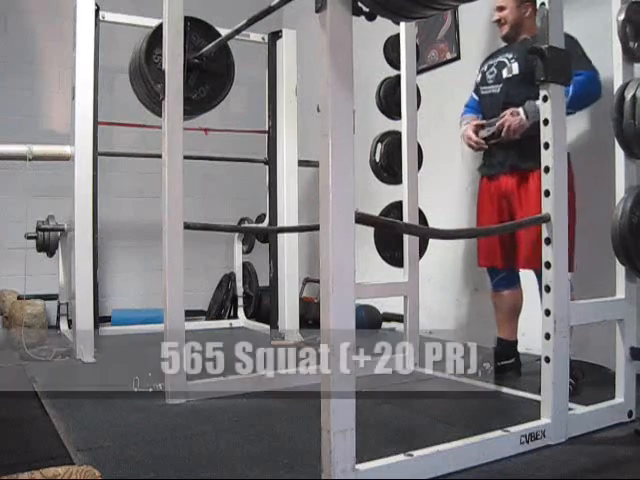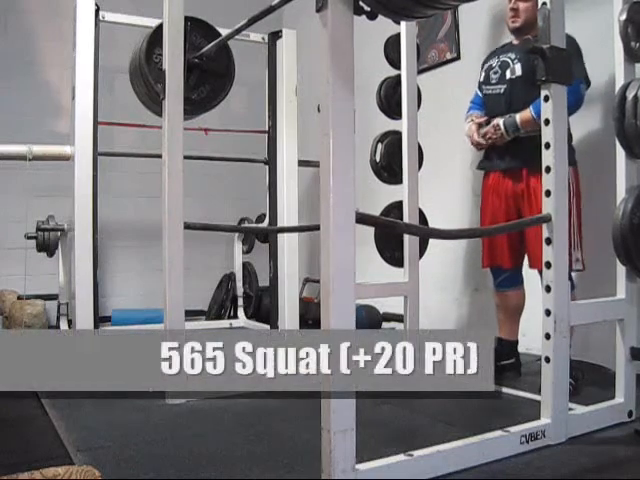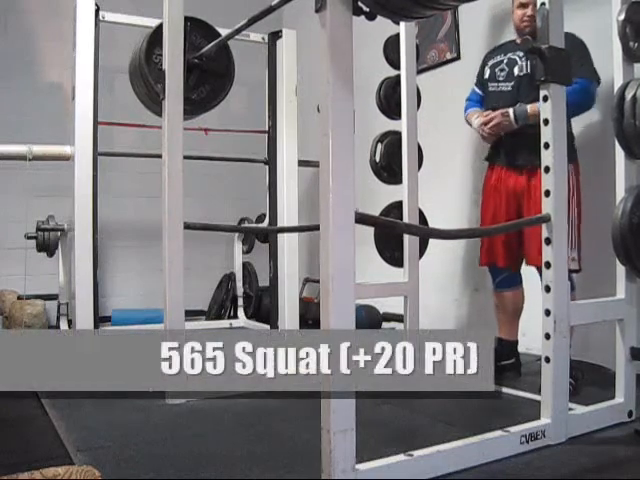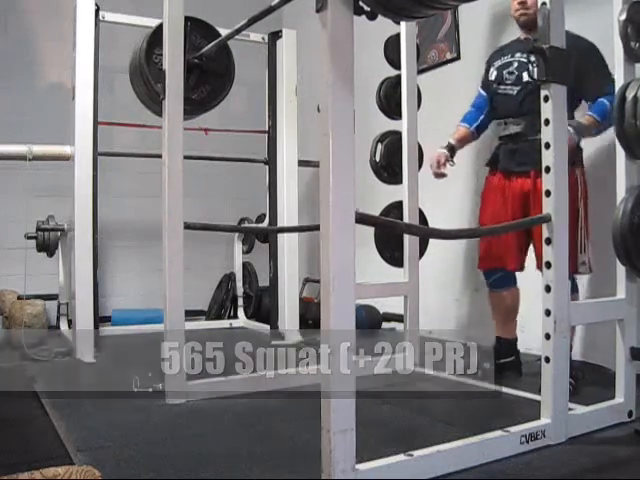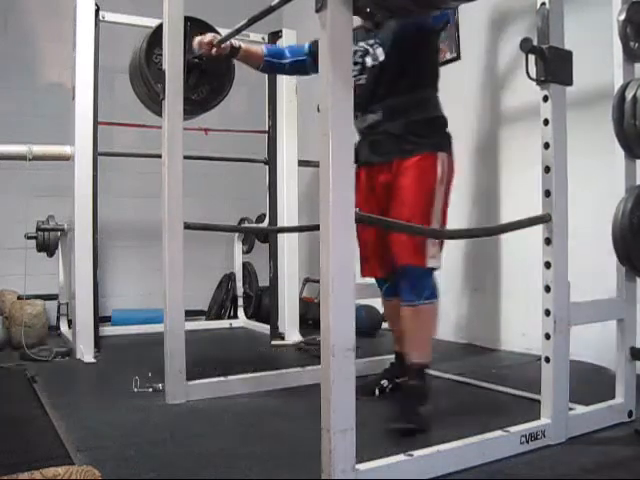
dt=1s
person 1, frame 1
right shoulder: (492, 59)
left elbow: (588, 84)
right elbow: (473, 106)
left wrist: (531, 111)
right wrist: (467, 125)
left hip: (537, 170)
right hip: (494, 172)
left knee: (545, 267)
right knee: (498, 265)
right ankle: (506, 353)
person 1, frame 2
right shoulder: (495, 56)
left elbow: (569, 94)
right elbow: (479, 101)
left wrist: (509, 126)
right wrist: (473, 124)
left hip: (544, 169)
right hip: (499, 170)
right knee: (502, 264)
right ankle: (506, 352)
person 1, frame 3
left shoulder: (566, 45)
right shoulder: (495, 55)
left elbow: (582, 92)
right elbow: (473, 100)
left wrist: (517, 115)
right wrist: (480, 119)
right hip: (501, 167)
right knee: (500, 263)
right ankle: (506, 352)
person 1, frame 4
left shoulder: (575, 48)
right shoulder: (500, 55)
left elbow: (607, 101)
right elbow: (481, 110)
left wrist: (575, 129)
right wrist: (450, 147)
right hip: (504, 170)
right knee: (494, 263)
left ankle: (563, 363)
right ankle: (506, 352)
person 1, frame 5
left shoulder: (412, 23)
left elbow: (439, 12)
right elbow: (288, 58)
right wrist: (233, 48)
left hip: (419, 154)
right hip: (370, 160)
left knee: (412, 264)
right knee: (386, 269)
left ankle: (415, 384)
right ankle: (405, 367)
